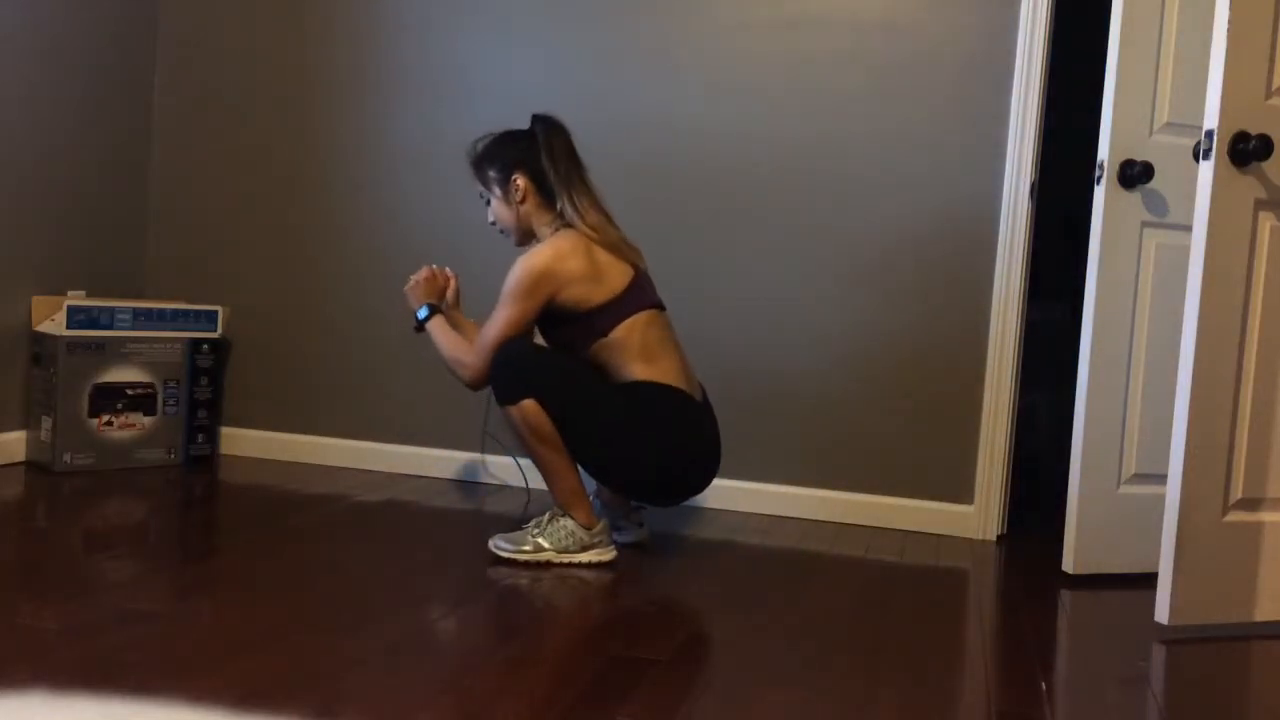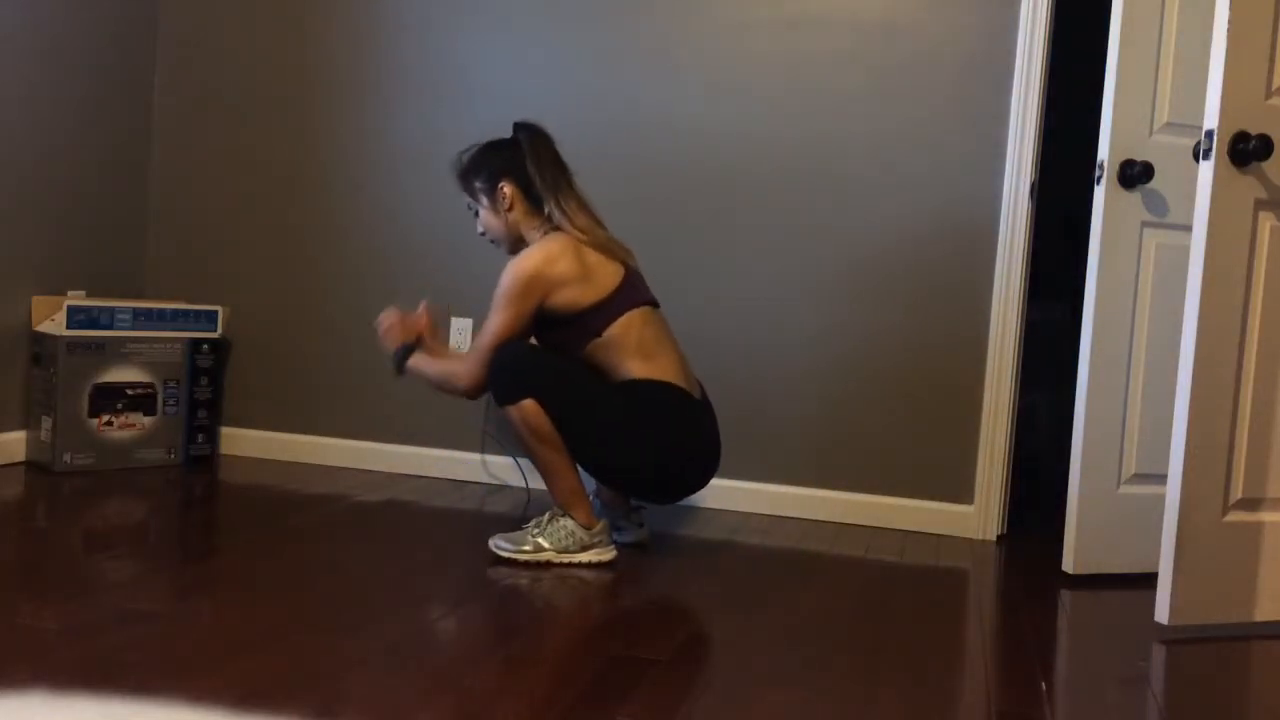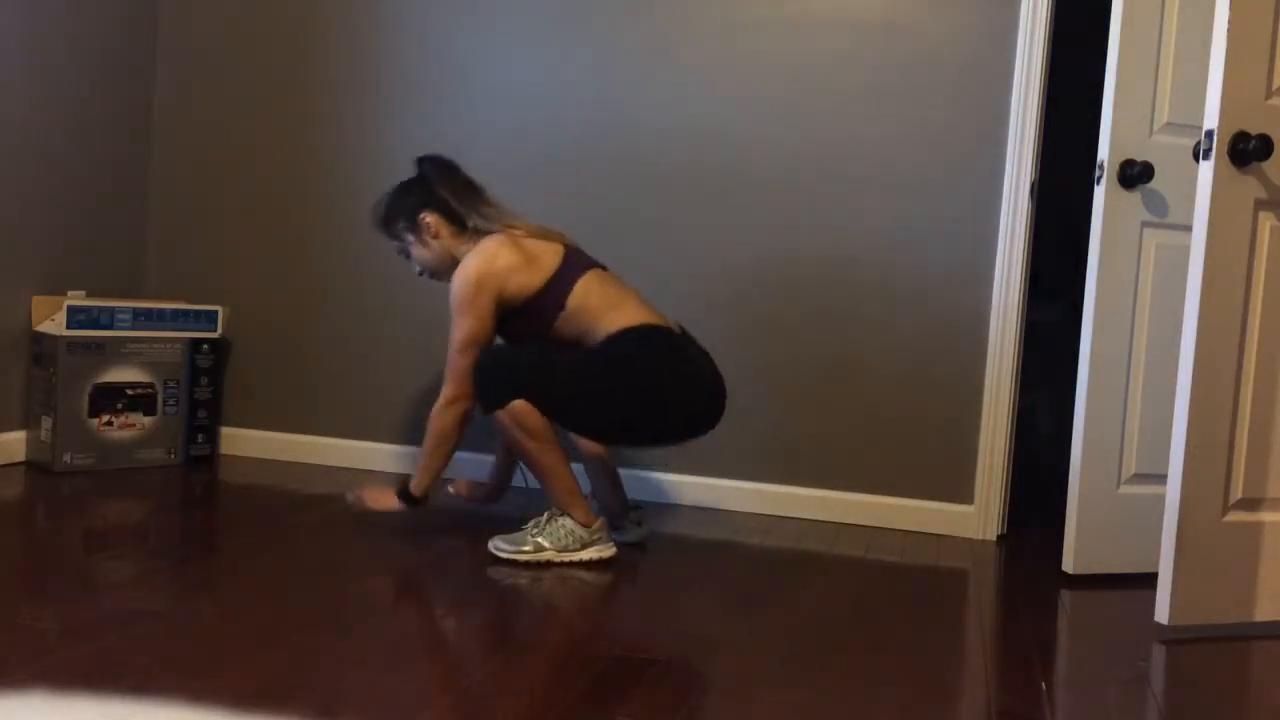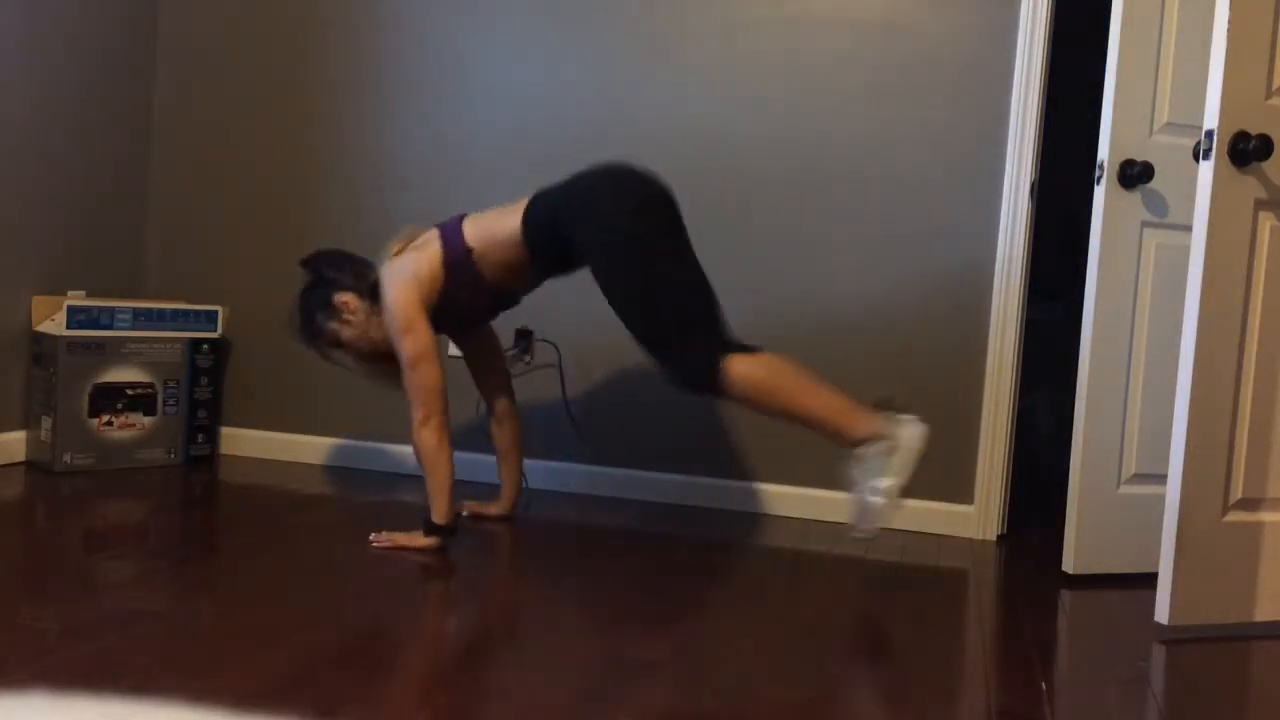
dt=0.5s
person 1, frame 1
left shoulder: (545, 259)
right shoulder: (583, 244)
left elbow: (477, 369)
left wrist: (427, 312)
right wrist: (452, 311)
left hip: (665, 447)
right hip: (681, 435)
left knee: (513, 367)
right knee: (538, 372)
left ankle: (581, 529)
right ankle: (617, 510)
person 1, frame 2
left shoulder: (535, 263)
right shoulder: (575, 246)
left elbow: (471, 379)
left wrist: (406, 353)
right wrist: (433, 345)
left hip: (664, 444)
right hip: (683, 432)
left knee: (513, 368)
right knee: (540, 374)
left ankle: (582, 529)
right ankle: (617, 510)
person 1, frame 3
left shoulder: (476, 271)
right shoulder: (503, 250)
left elbow: (455, 400)
right elbow: (522, 390)
left wrist: (410, 494)
right wrist: (495, 482)
left hip: (663, 379)
right hip: (677, 368)
left knee: (499, 371)
right knee: (550, 373)
left ankle: (580, 525)
right ankle: (614, 513)
person 1, frame 4
left shoulder: (400, 292)
right shoulder: (448, 301)
left elbow: (428, 421)
right elbow: (498, 398)
left wrist: (437, 525)
right wrist: (507, 499)
left hip: (612, 213)
right hip: (613, 207)
left knee: (699, 360)
right knee: (696, 357)
left ankle: (876, 436)
right ankle: (870, 433)
